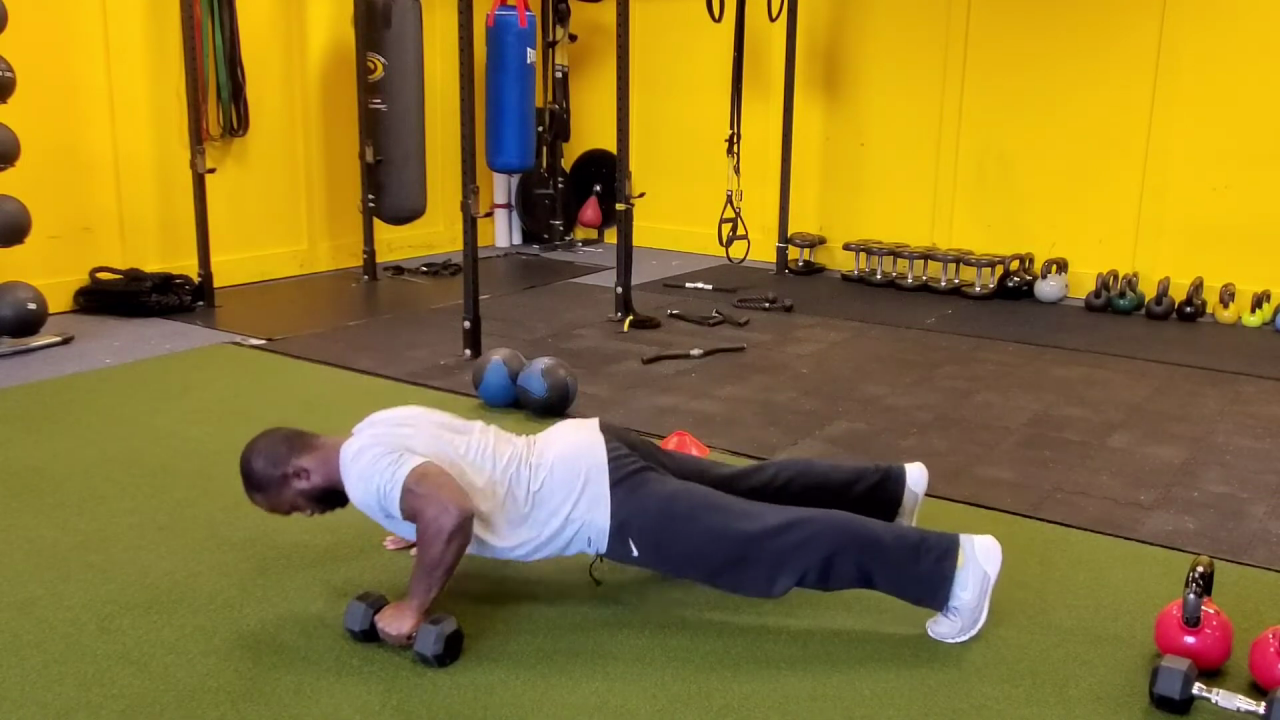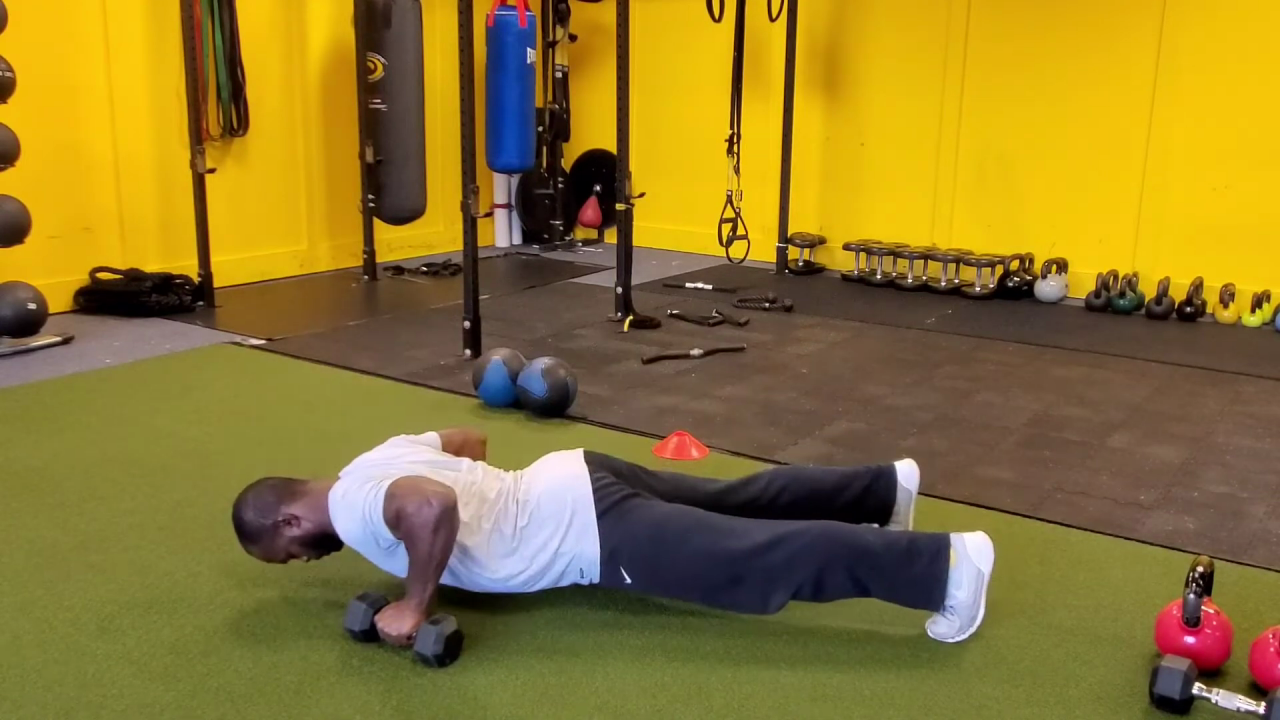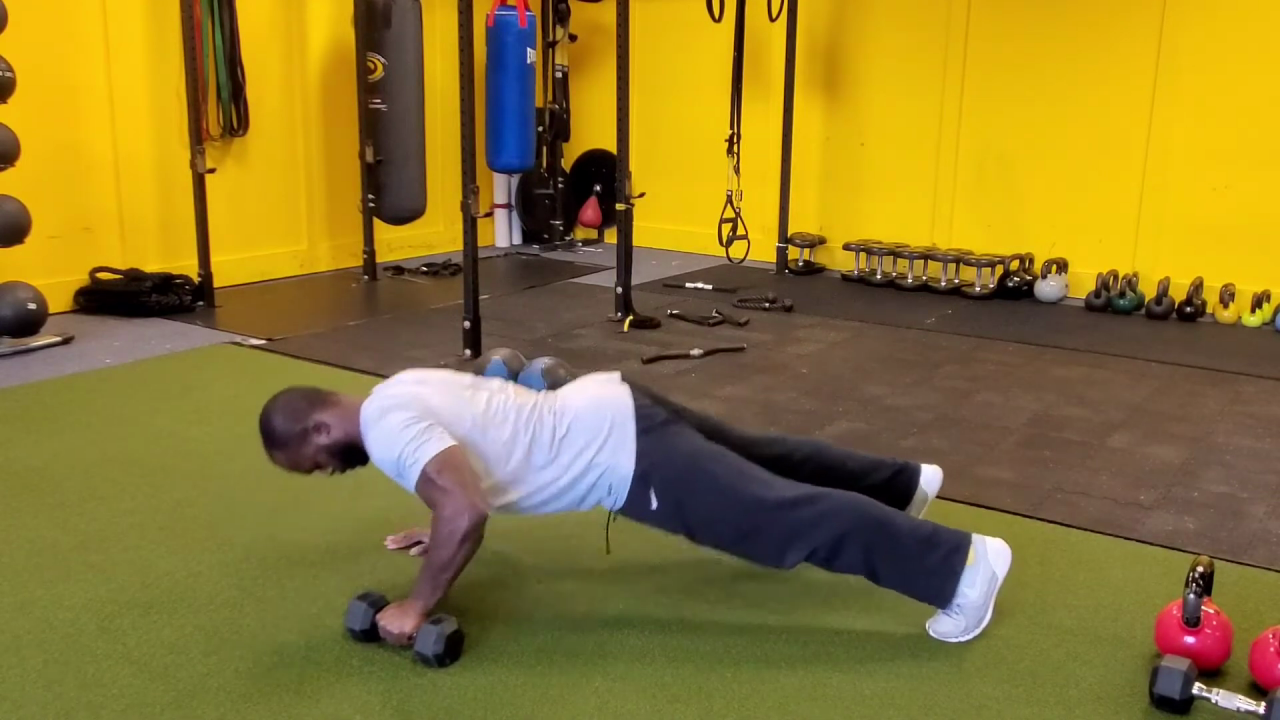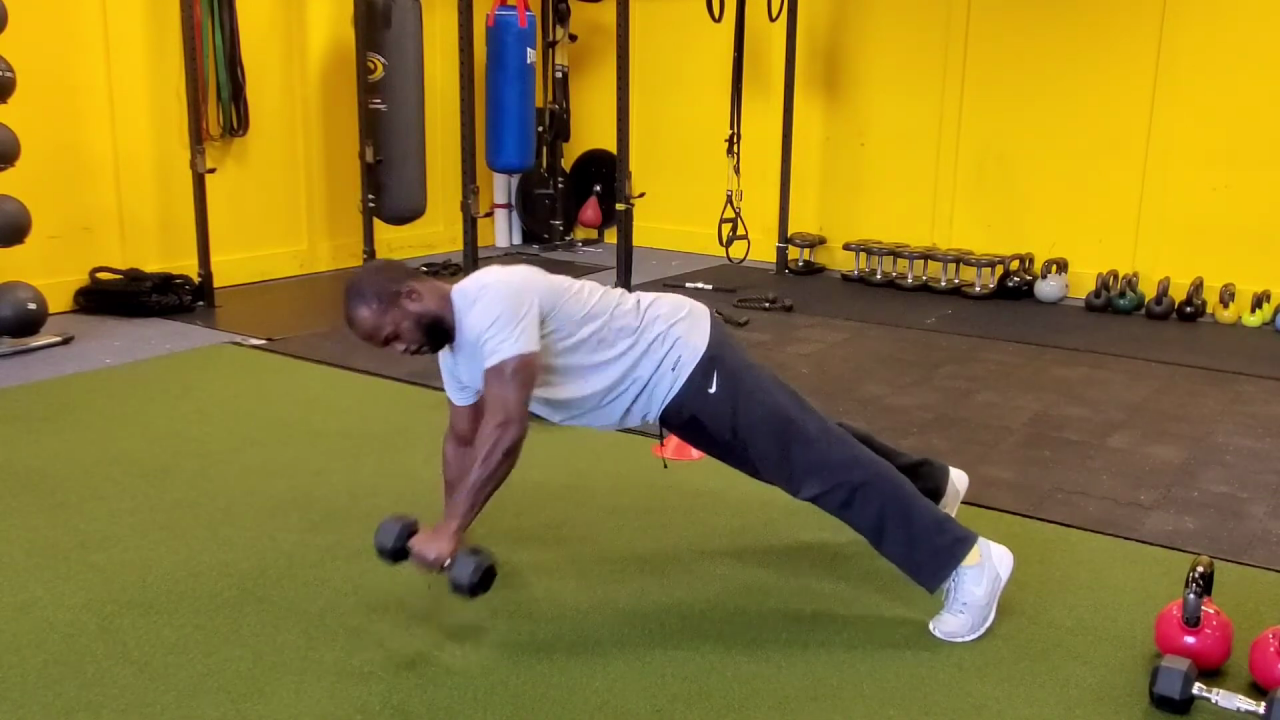
dt=0.4s
person 1, frame 1
left shoulder: (366, 467)
right shoulder: (384, 427)
left elbow: (453, 515)
left wrist: (413, 607)
right wrist: (424, 531)
left hip: (602, 504)
right hip: (589, 449)
left knee: (768, 543)
right knee: (749, 487)
left ankle: (953, 565)
right ankle: (891, 489)
person 1, frame 2
left shoulder: (352, 505)
right shoulder: (379, 464)
left elbow: (433, 507)
right elbow: (468, 440)
left wrist: (415, 604)
left hip: (593, 534)
right hip: (578, 477)
left knee: (762, 561)
right knee: (739, 502)
left ankle: (947, 563)
right ankle: (884, 488)
person 1, frame 3
left shoulder: (387, 428)
right shoulder: (402, 391)
left elbow: (467, 516)
left wrist: (418, 605)
right wrist: (435, 530)
left hip: (624, 457)
right hip: (608, 407)
left knee: (784, 516)
right knee: (771, 467)
left ankle: (962, 563)
right ankle: (905, 483)
person 1, frame 4
left shoulder: (490, 302)
right shoulder: (455, 339)
left elbow: (508, 426)
right elbow: (462, 435)
left wrist: (452, 527)
right wrist: (450, 514)
left hip: (682, 355)
right hip: (669, 382)
left knee: (819, 462)
right knee: (807, 443)
left ankle: (966, 561)
right ankle: (931, 485)
